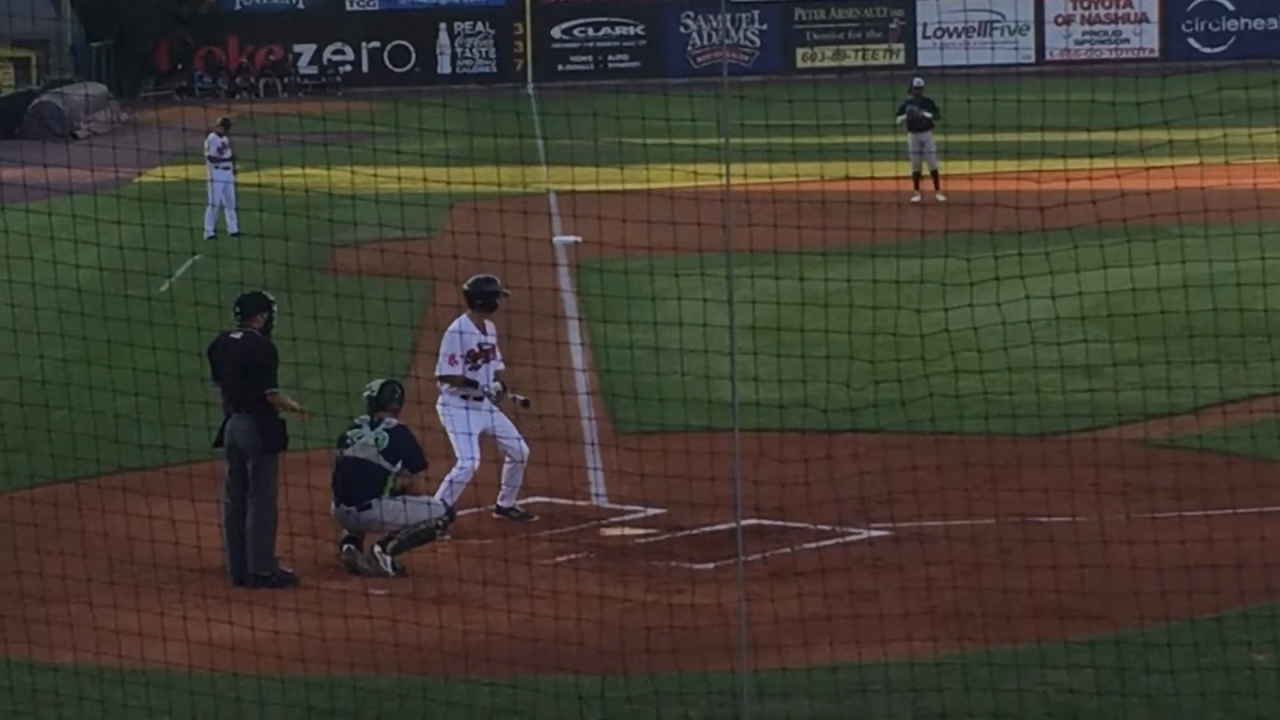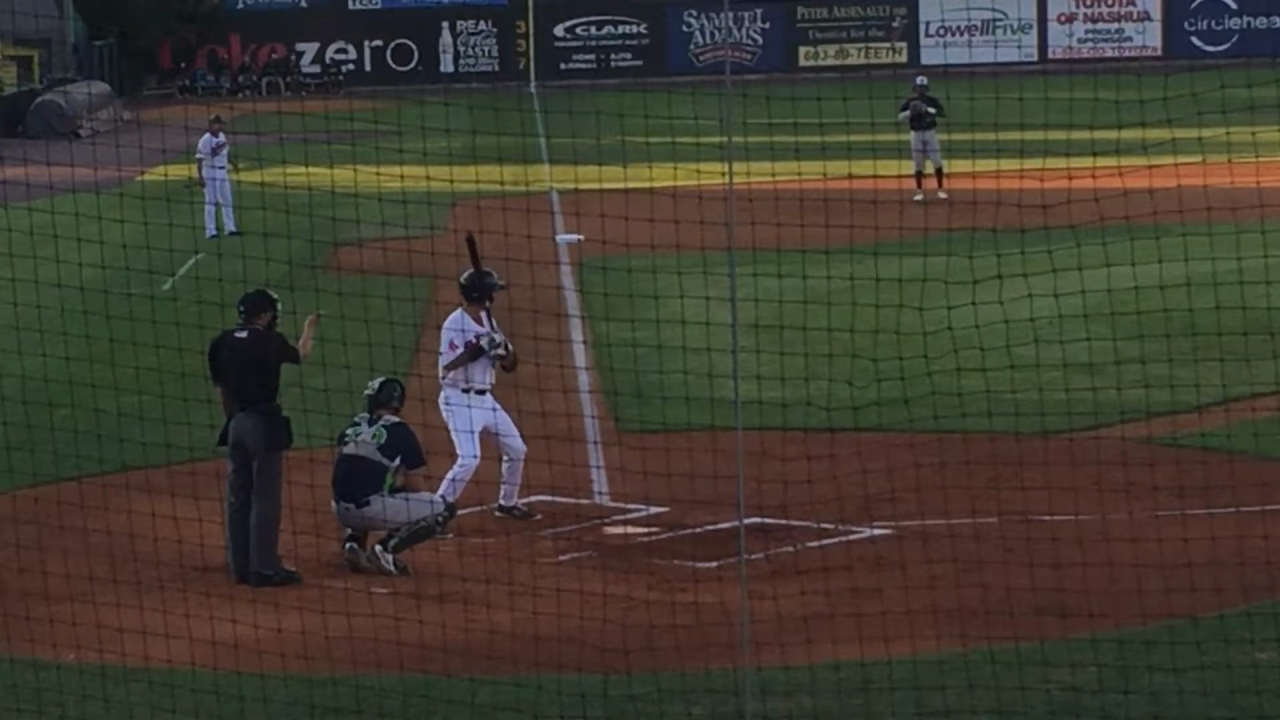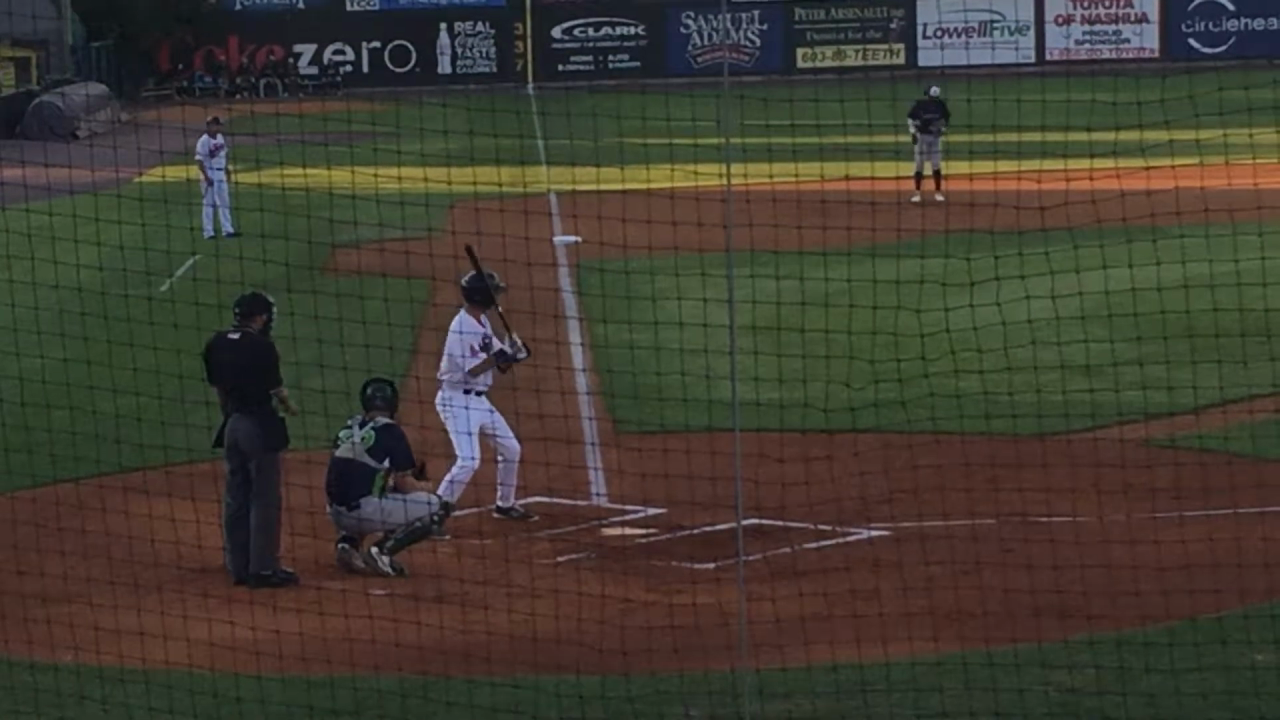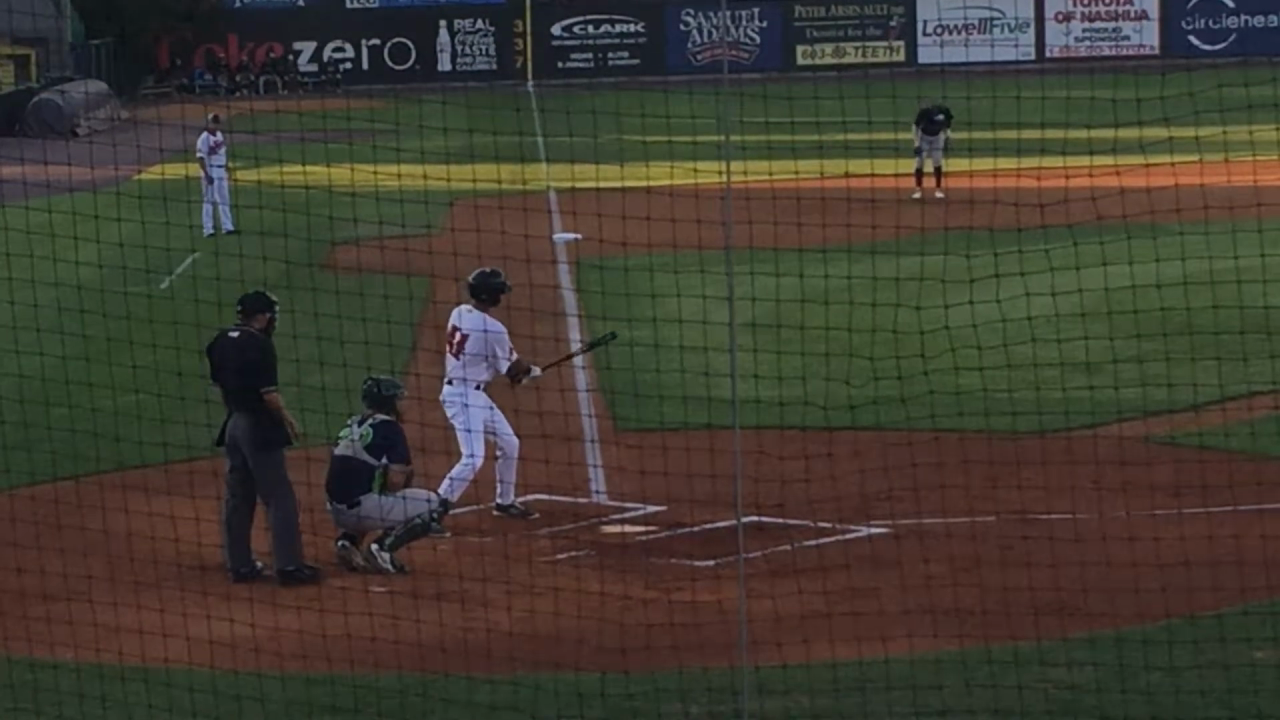
dt=0.5s
person 1, frame 1
left shoulder: (220, 344)
right shoulder: (262, 347)
left elbow: (222, 388)
right elbow: (270, 396)
right wrist: (295, 407)
left hip: (232, 425)
right hip: (258, 427)
left knee: (234, 499)
right knee: (261, 500)
left ankle: (238, 567)
right ankle: (262, 570)
person 1, frame 2
left shoulder: (222, 343)
right shoulder: (270, 342)
left elbow: (223, 389)
right elbow: (301, 354)
right wrist: (308, 329)
left hip: (236, 424)
right hip: (264, 425)
left knee: (237, 497)
right knee: (265, 498)
left ankle: (241, 566)
right ankle: (264, 568)
person 1, frame 3
left shoulder: (216, 344)
right shoulder: (261, 346)
left elbow: (219, 389)
right elbow: (277, 393)
right wrist: (290, 407)
left hip: (232, 426)
right hip: (259, 427)
left knee: (236, 499)
right knee: (266, 501)
left ankle: (239, 567)
right ankle: (264, 568)
person 1, frame 4
left shoulder: (220, 343)
right shoulder: (259, 345)
left elbow: (222, 388)
right elbow: (269, 395)
right wrist: (290, 422)
left hip: (233, 425)
right hip: (260, 428)
left knee: (237, 498)
right knee: (280, 499)
left ankle: (240, 564)
right ankle: (290, 565)
person 2, frame 1
left shoulder: (490, 328)
right shoulder: (457, 331)
right elbow: (444, 375)
left wrist: (499, 384)
right wrist: (478, 385)
left hip: (483, 404)
right hip: (457, 404)
left knee: (519, 451)
right knee: (469, 462)
left ankle: (505, 505)
person 2, frame 2
left shoulder: (487, 320)
right shoulder: (454, 323)
left elbow: (510, 365)
right elbow: (448, 364)
left wrist: (502, 348)
right wrist: (482, 347)
left hip: (485, 398)
right hip: (459, 400)
left knee: (516, 449)
right knee: (469, 460)
left ankle: (507, 503)
person 2, frame 3
left shoulder: (482, 322)
right shoulder: (465, 327)
left elbow: (499, 361)
right elbow: (474, 369)
left wrist: (511, 351)
right wrist: (505, 354)
left hip: (477, 399)
right hip: (456, 399)
left knee: (511, 448)
right knee: (469, 462)
left ankle: (505, 505)
person 2, frame 4
left shoulder: (458, 313)
right shoulder: (493, 329)
right elbow: (510, 365)
left wrist: (517, 368)
right wrist: (529, 371)
left hip: (472, 393)
right hip: (463, 395)
left knee: (509, 443)
right knee: (473, 459)
left ankle: (505, 502)
person 3, frame 1
left shoulder: (352, 428)
right shoulder: (400, 433)
right elbow: (417, 489)
left hip: (340, 512)
right hip: (372, 512)
right knee: (443, 514)
left ankle: (350, 545)
right ankle: (384, 550)
person 3, frame 2
left shoulder: (351, 427)
right shoulder: (400, 431)
right elbow: (414, 485)
left hip: (341, 510)
right hip: (372, 509)
right knee: (444, 509)
left ankle: (353, 543)
right ankle: (386, 549)
person 3, frame 3
left shoulder: (348, 428)
right shoulder: (391, 432)
right elbow: (404, 485)
left wrist: (389, 482)
right wrist: (423, 486)
left hip: (337, 512)
right hip: (364, 510)
right knee: (437, 508)
left ankle: (347, 542)
right ankle: (382, 551)
person 3, frame 4
left shoulder: (351, 427)
right shoulder: (390, 428)
right elbow: (395, 481)
right wrist: (405, 476)
left hip: (337, 511)
right hip: (363, 508)
right knee: (436, 505)
left ankle: (347, 541)
right ankle: (382, 548)
